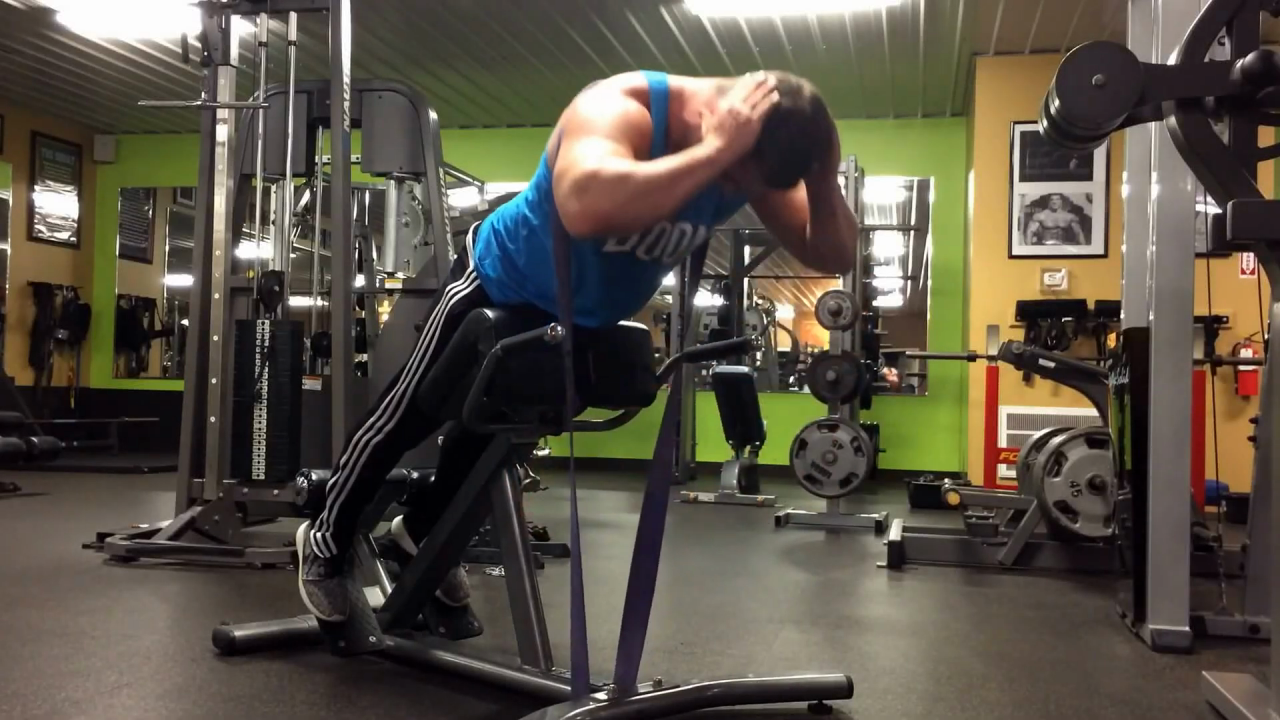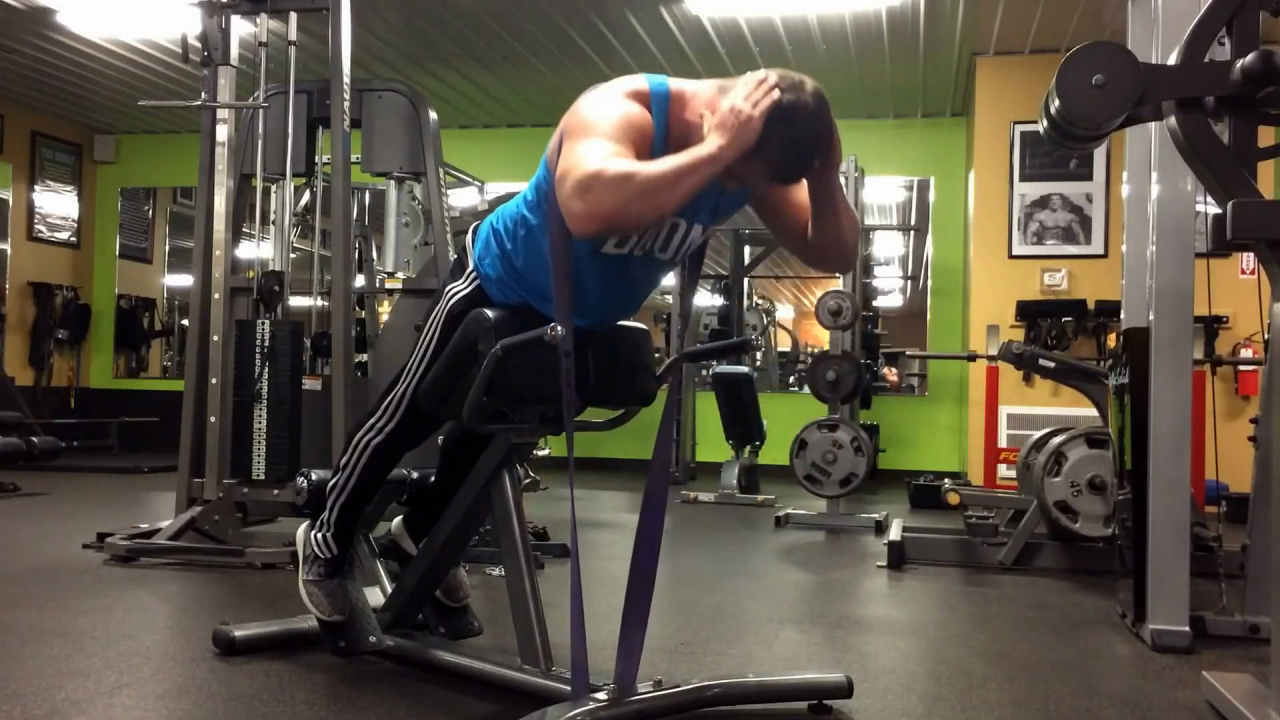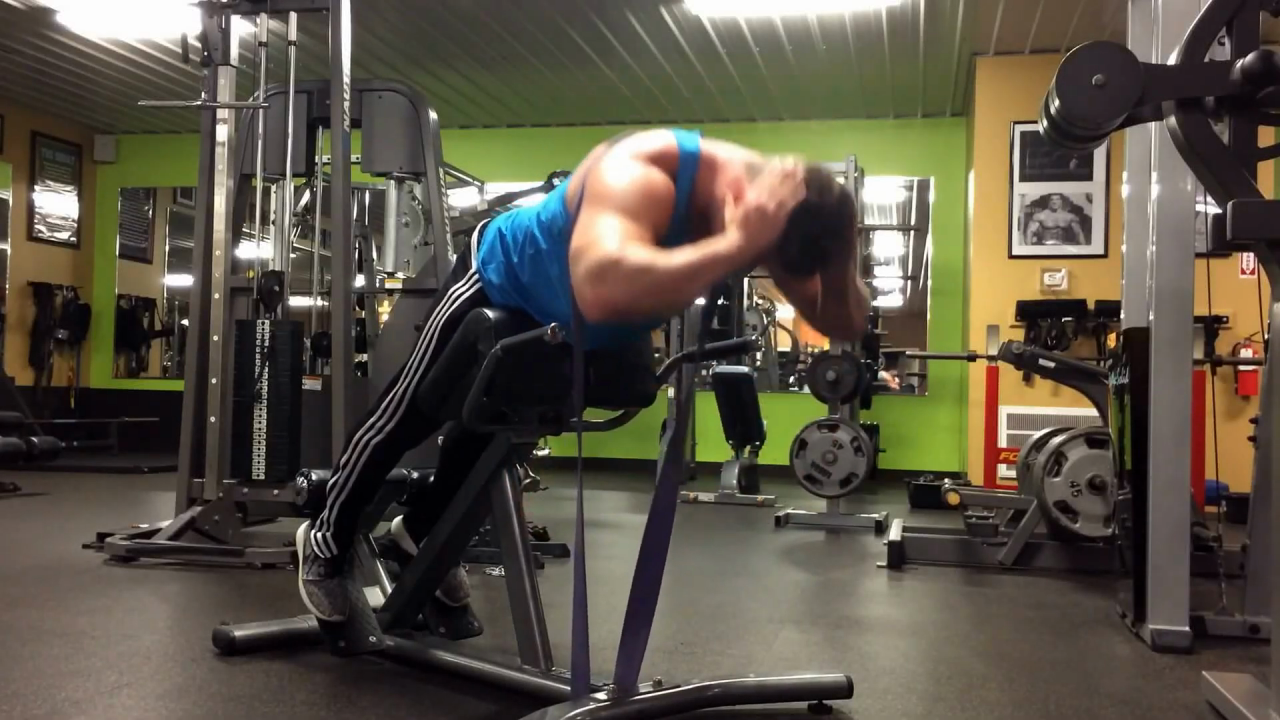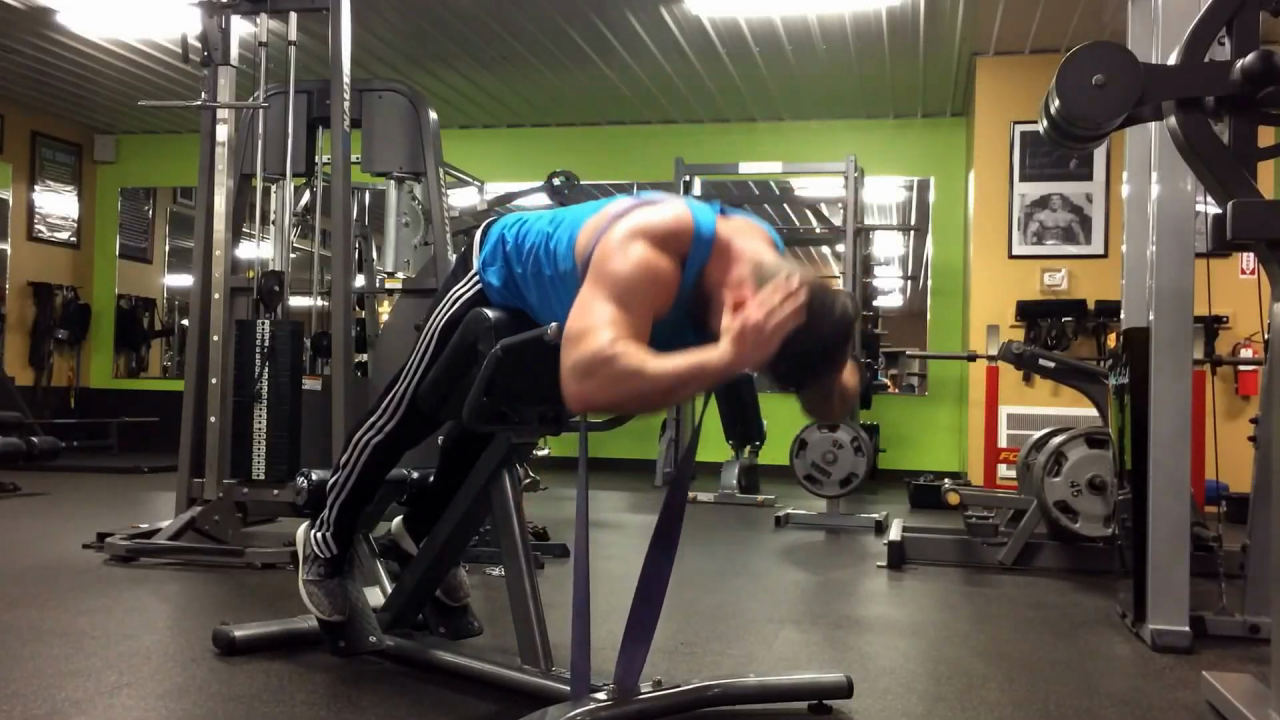
dt=0.2s
person 1, frame 1
left shoulder: (749, 160)
right shoulder: (619, 109)
left elbow: (834, 258)
right elbow: (587, 206)
left wrist: (823, 181)
right wrist: (713, 151)
right hip: (501, 284)
right knee: (406, 421)
left ankle: (424, 533)
right ankle: (326, 544)
person 1, frame 2
left shoulder: (746, 152)
right shoulder: (620, 111)
left elbow: (833, 257)
right elbow: (590, 209)
left wrist: (823, 175)
right wrist: (714, 151)
right hip: (499, 282)
right knee: (406, 421)
left ankle: (424, 532)
right ankle: (326, 544)
person 1, frame 3
left shoulder: (769, 208)
right shoulder: (645, 174)
left elbow: (845, 323)
right elbow: (602, 287)
left wrist: (839, 263)
right wrist: (732, 247)
right hip: (501, 277)
right knee: (408, 418)
left ankle: (424, 531)
right ankle: (326, 543)
person 1, frame 4
left shoulder: (780, 277)
right shoulder: (650, 252)
left elbow: (838, 389)
right elbow: (587, 379)
left wrist: (837, 388)
right wrist: (723, 357)
left hip: (556, 310)
right hip: (504, 272)
right knee: (410, 415)
left ankle: (423, 530)
right ankle: (326, 544)
